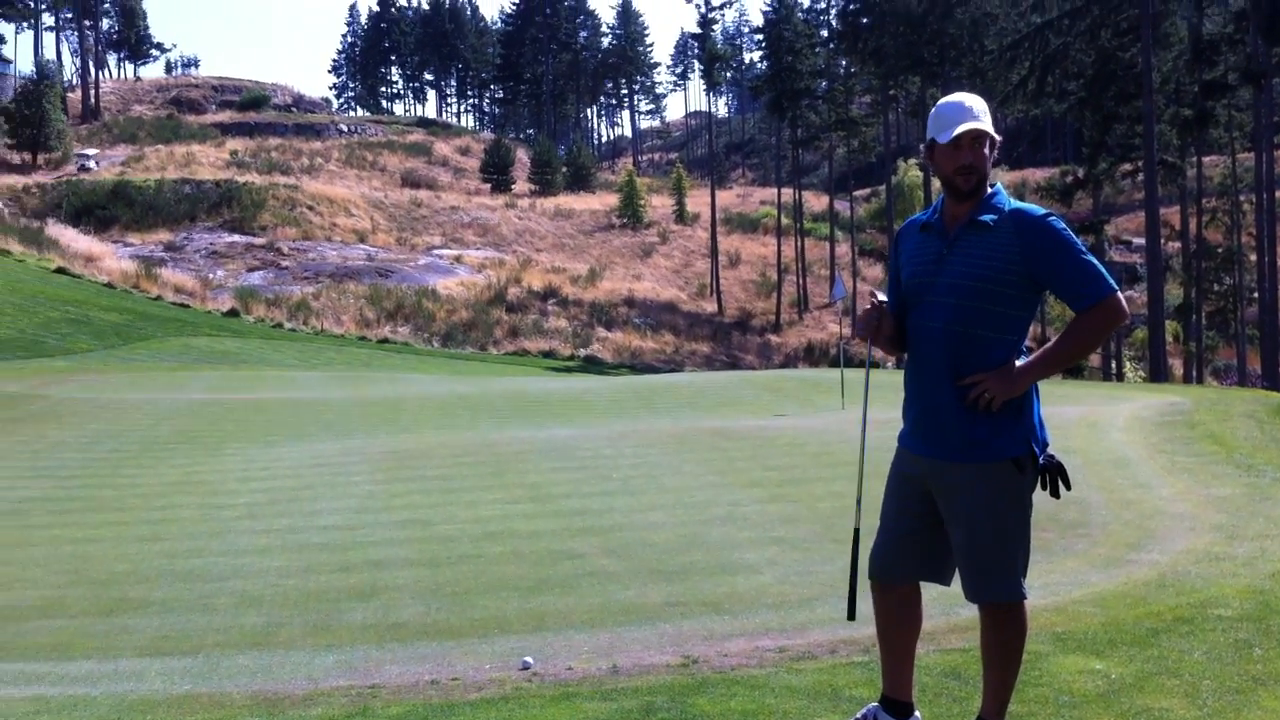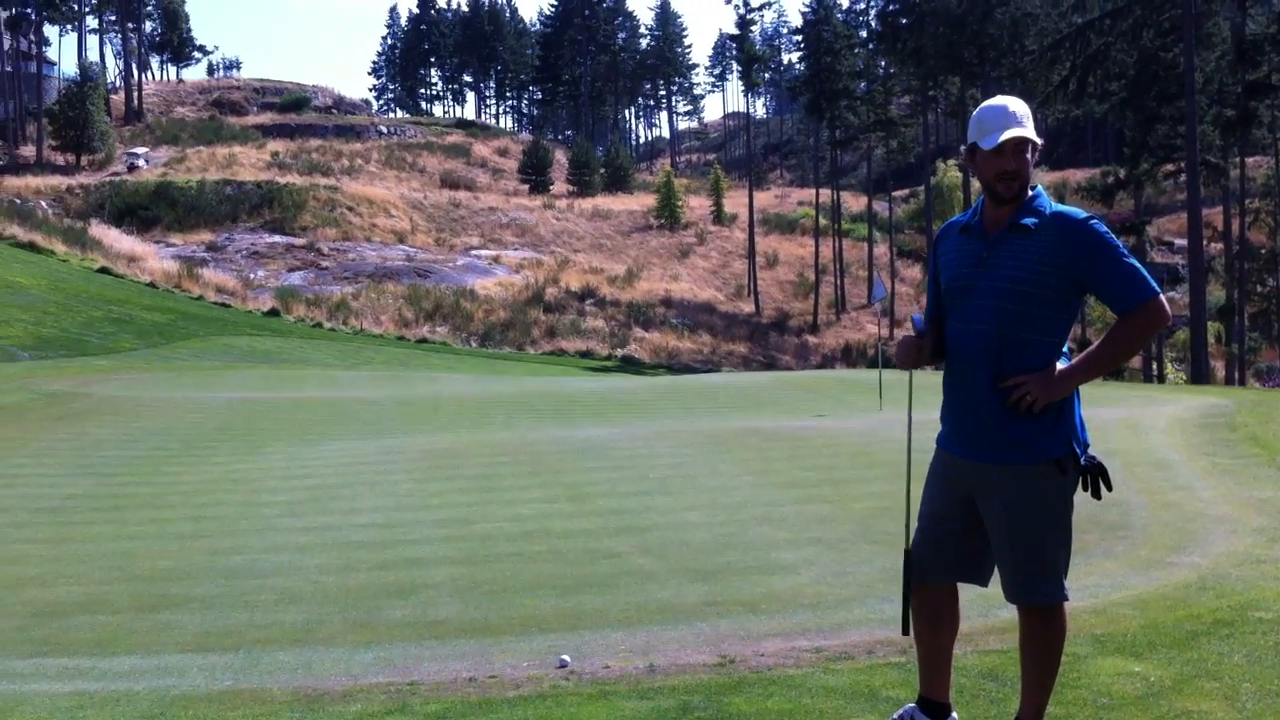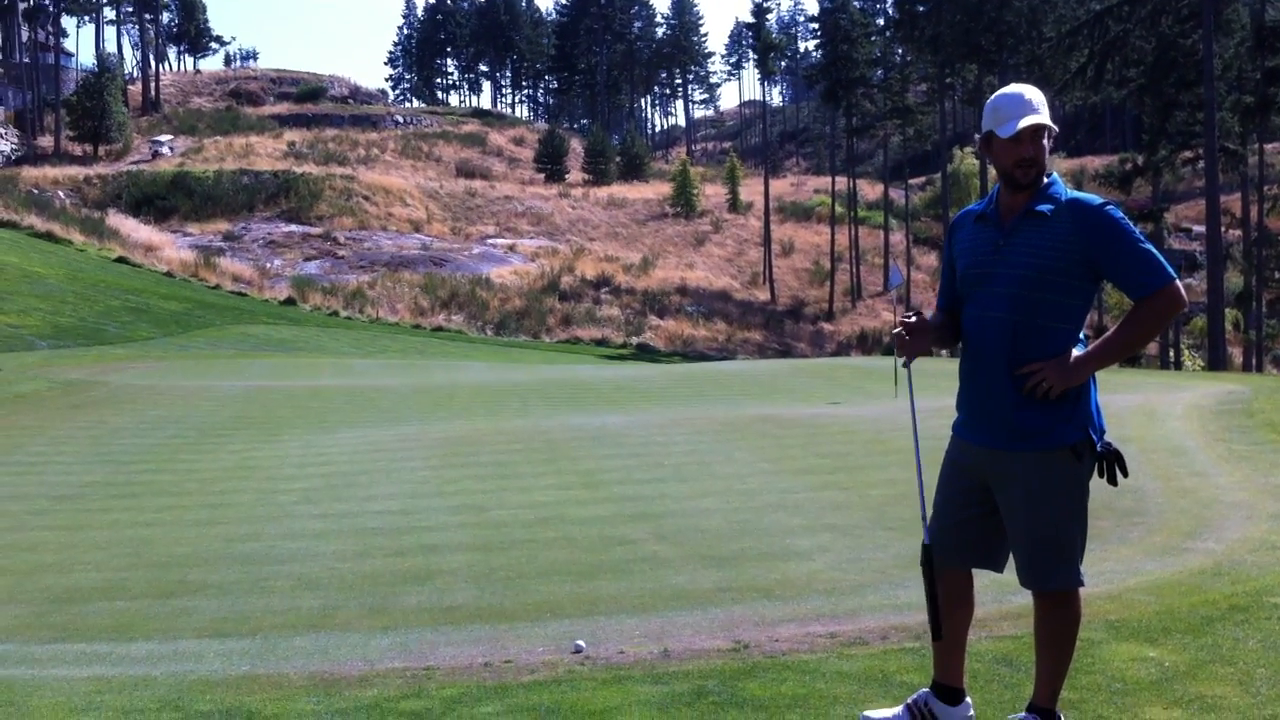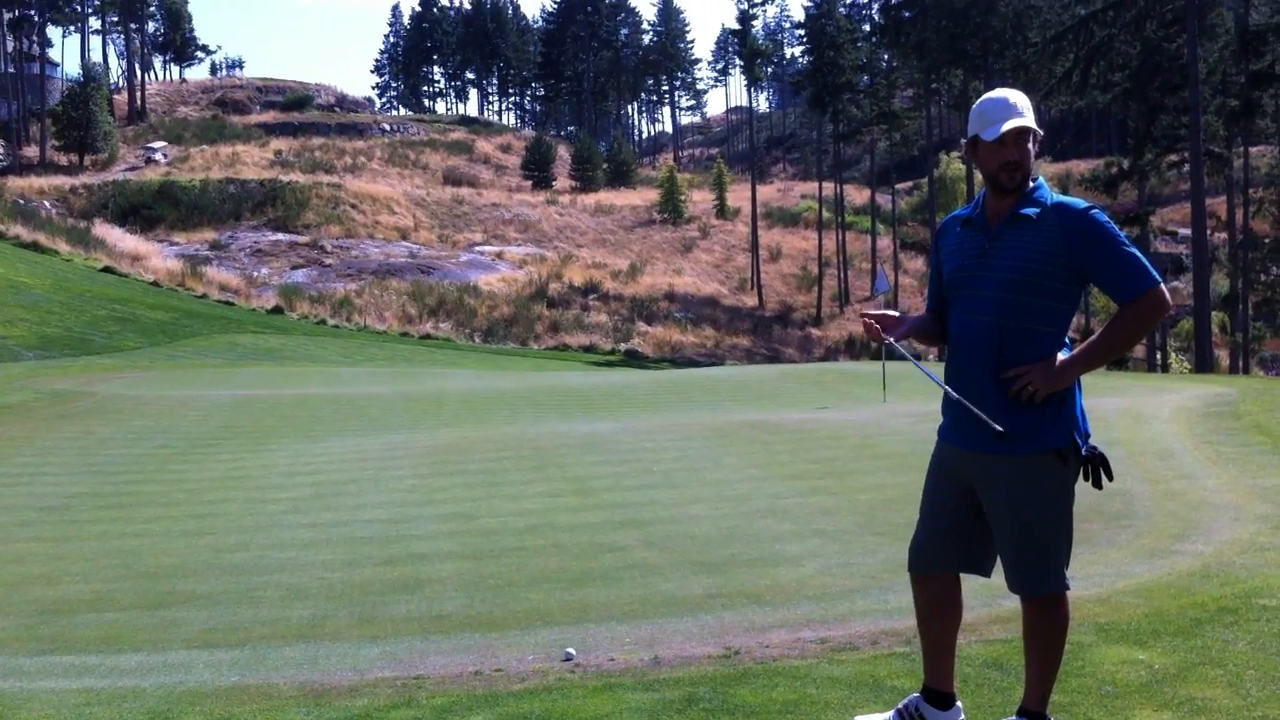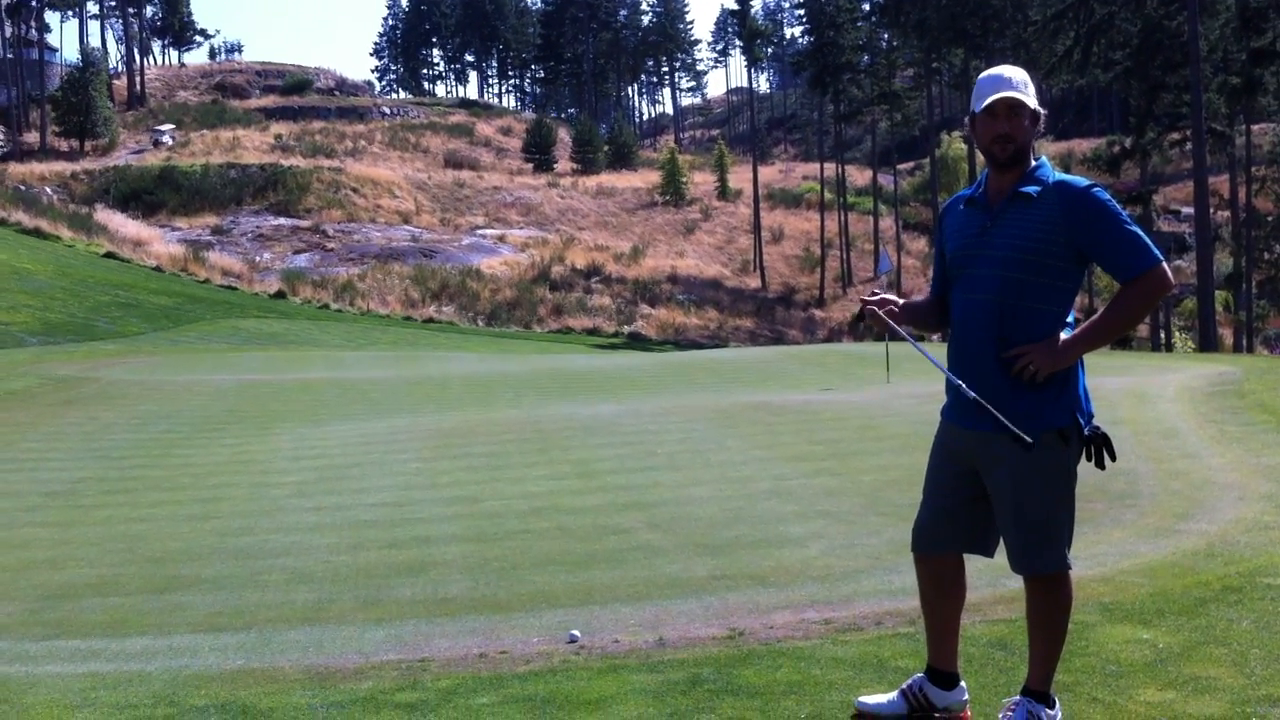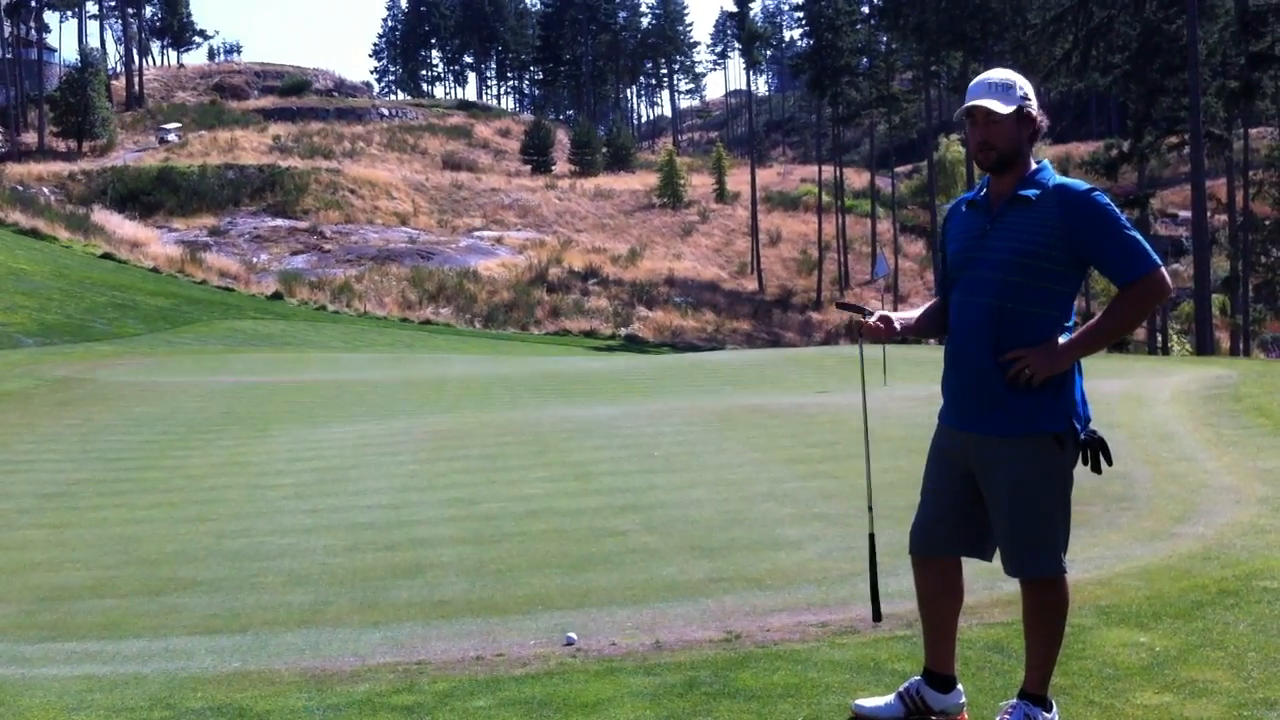
dt=0.4s
person 1, frame 1
left shoulder: (1031, 228)
right shoulder: (910, 235)
left elbow: (1109, 308)
left wrist: (1027, 372)
right wrist: (879, 329)
left hip: (994, 449)
right hip: (919, 443)
left knee: (997, 591)
right knee: (889, 573)
person 1, frame 2
left shoulder: (1073, 231)
right shoulder: (949, 238)
left elbow: (1152, 312)
left wrist: (1070, 375)
right wrist: (917, 348)
left hip: (1035, 452)
right hip: (958, 445)
left knee: (1037, 594)
right knee: (927, 574)
person 1, frame 3
left shoulder: (1087, 218)
right shoulder: (964, 226)
left elbow: (1167, 296)
left wrist: (1084, 363)
right wrist: (924, 333)
left hip: (1050, 439)
right hip: (973, 433)
left knee: (1051, 580)
right knee: (943, 561)
person 1, frame 4
left shoulder: (1072, 221)
right shoulder: (952, 231)
left elbow: (1151, 300)
left wrist: (1070, 366)
right wrist: (904, 325)
left hip: (1036, 443)
right hip: (959, 439)
left knee: (1039, 584)
right knee: (930, 566)
person 1, frame 5
left shoulder: (1074, 200)
right shoulder: (956, 211)
left elbow: (1153, 279)
left wrist: (1072, 345)
right wrist: (903, 310)
left hip: (1038, 422)
right hip: (962, 417)
left knee: (1042, 564)
right knee: (933, 545)
person 1, frame 6
left shoulder: (1073, 204)
right shoulder: (960, 213)
left elbow: (1151, 284)
left wrist: (1068, 349)
right wrist: (900, 323)
left hip: (1034, 425)
right hip: (959, 420)
left knee: (1038, 567)
right knee: (931, 548)
